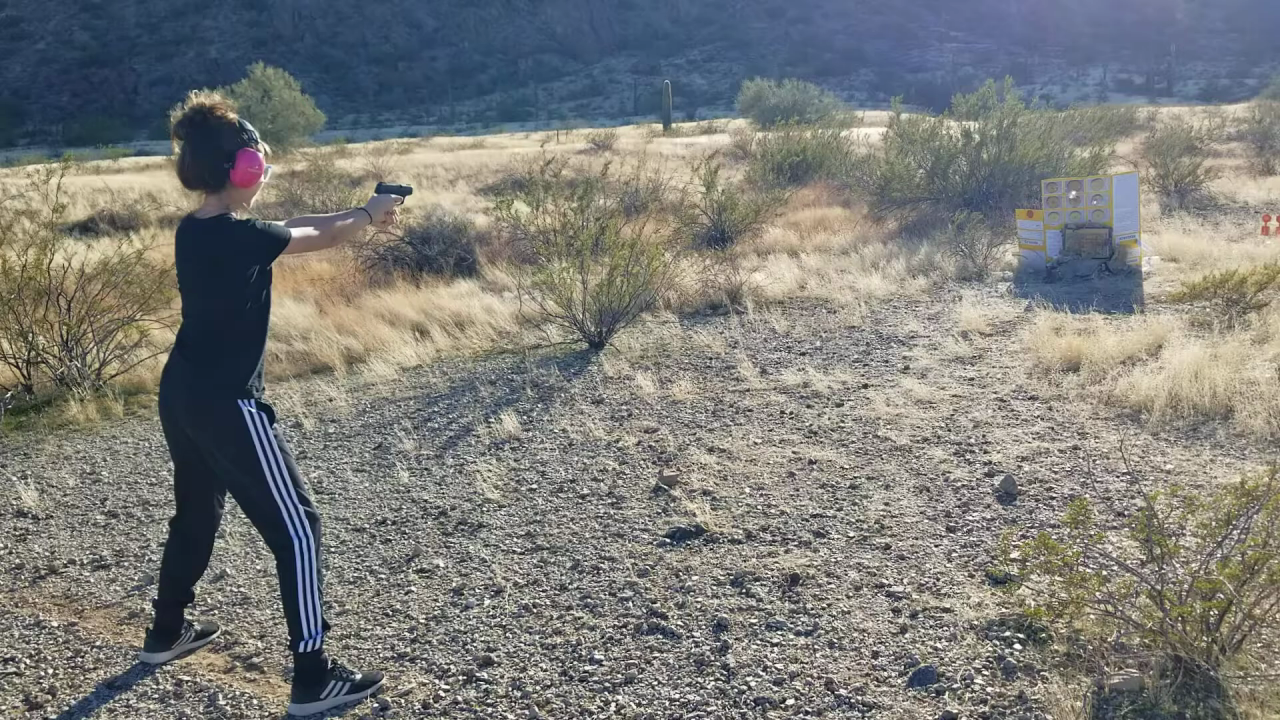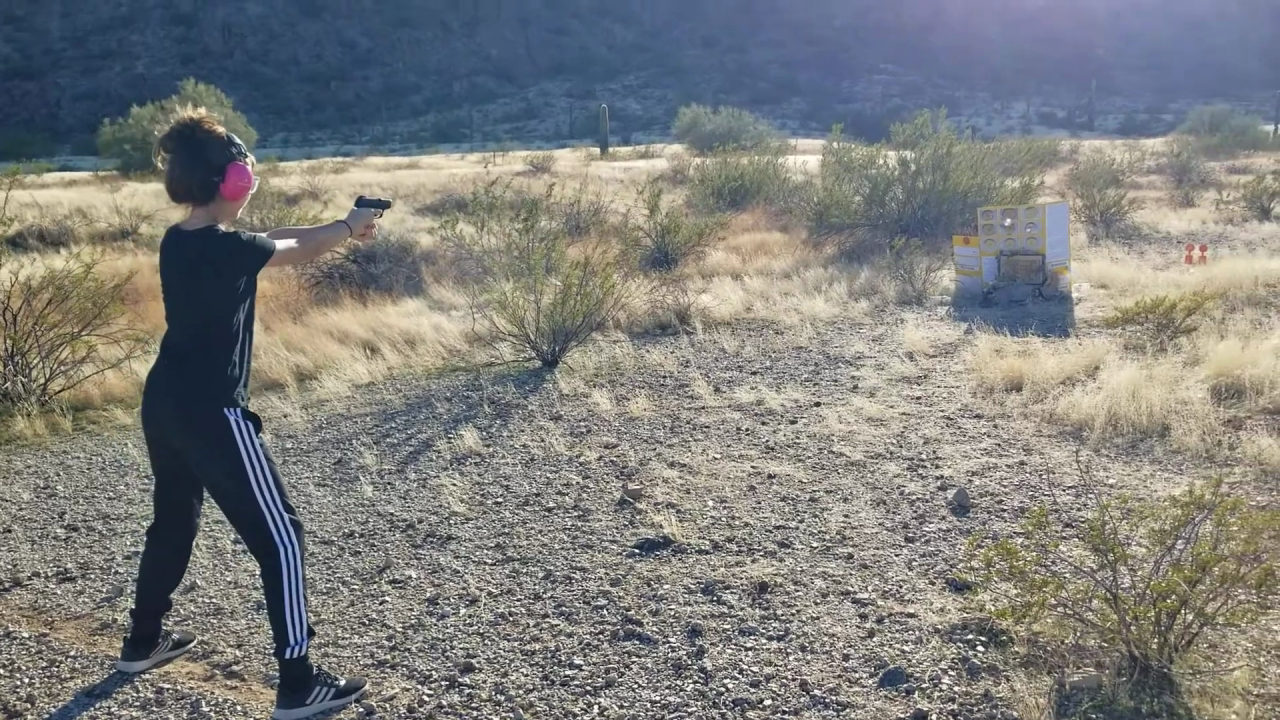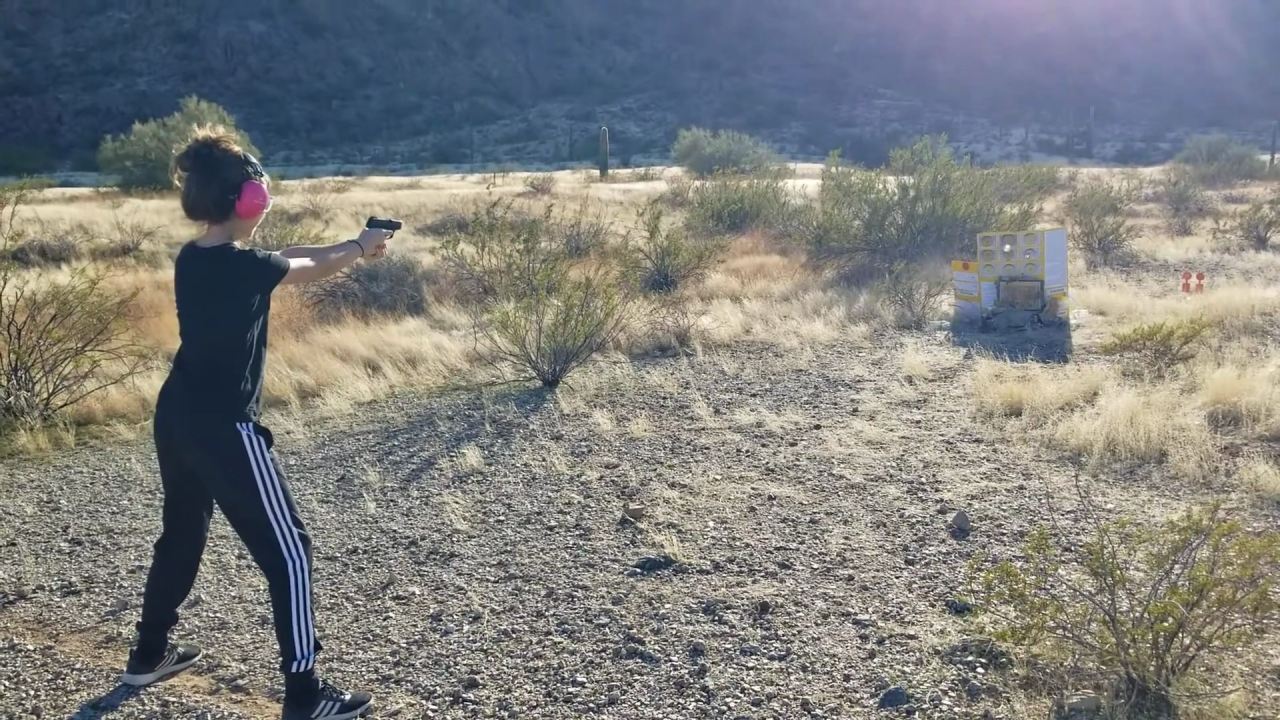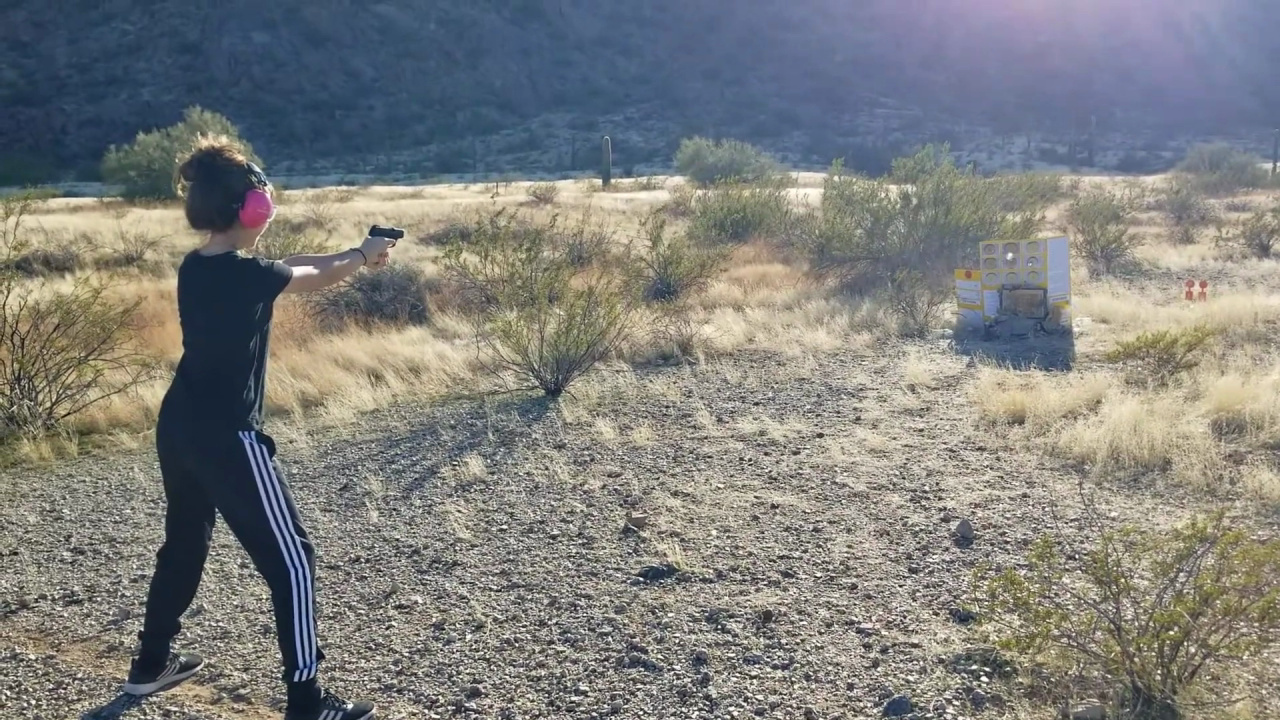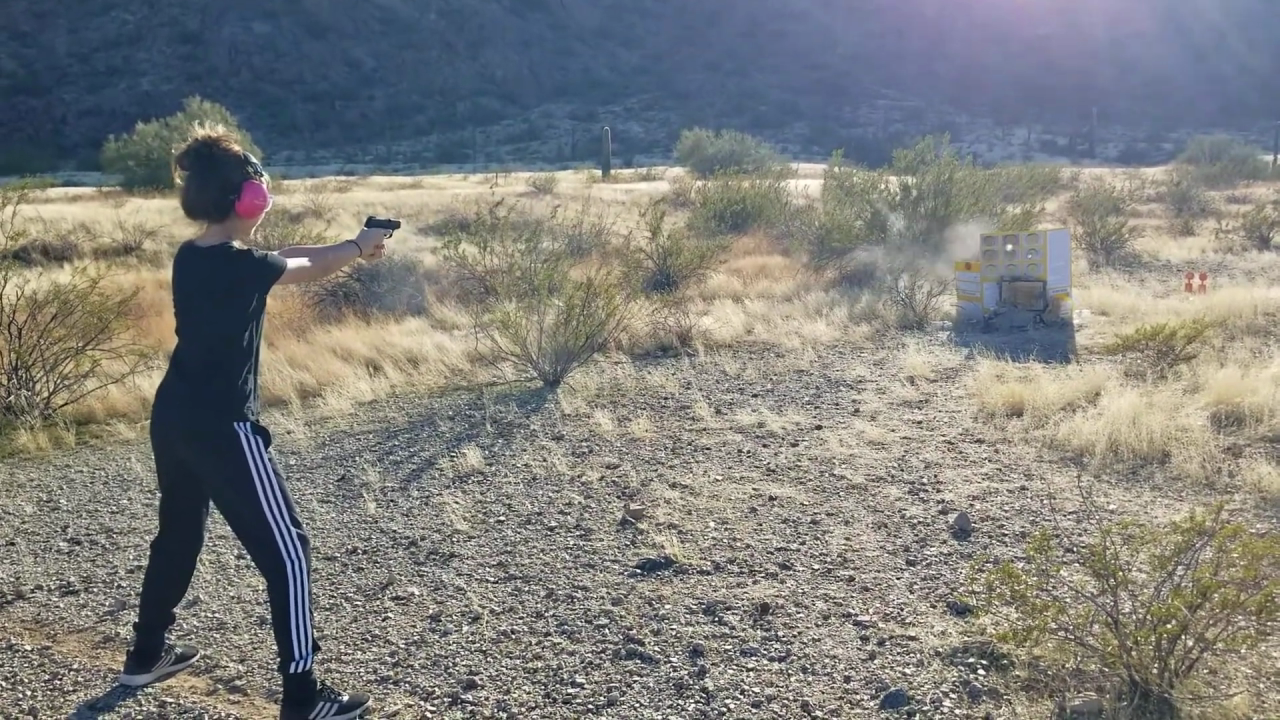
dt=1s
person 1, frame 1
left shoulder: (193, 231)
right shoulder: (241, 237)
left elbow: (296, 226)
right elbow: (319, 236)
left wrist: (359, 214)
right wrist: (369, 214)
left hip: (181, 394)
right hip: (226, 405)
left knee: (196, 512)
right knee: (296, 530)
left ankle: (166, 633)
person 1, frame 2
left shoulder: (177, 241)
right shoulder: (227, 249)
left elbow: (275, 238)
right elbow: (298, 250)
left wrist: (338, 227)
right wrist: (348, 227)
left hip: (164, 403)
right hip: (211, 413)
left knee: (173, 519)
right knee: (279, 538)
left ankle: (143, 641)
person 1, frame 3
left shoulder: (191, 259)
right shoulder: (242, 267)
left elbow: (287, 257)
right elbow: (311, 268)
left wrist: (349, 245)
right wrist: (361, 248)
left hip: (176, 418)
right hip: (224, 429)
left knee: (182, 534)
right knee: (287, 553)
left ankle: (149, 653)
person 1, frame 4
left shoulder: (195, 268)
right shoulder: (245, 275)
left elbow: (288, 268)
right elbow: (315, 277)
left wrist: (353, 255)
right wrist: (364, 256)
left hip: (179, 427)
right hip: (227, 438)
left knee: (184, 543)
right knee: (290, 562)
left ankle: (151, 663)
person 1, frame 5
left shoulder: (190, 258)
right shoulder: (240, 266)
left elbow: (286, 256)
right elbow: (307, 268)
left wrist: (347, 246)
right wrist: (359, 247)
left hip: (173, 418)
right hip: (222, 429)
left knee: (178, 534)
right knee: (286, 553)
left ankle: (146, 654)
